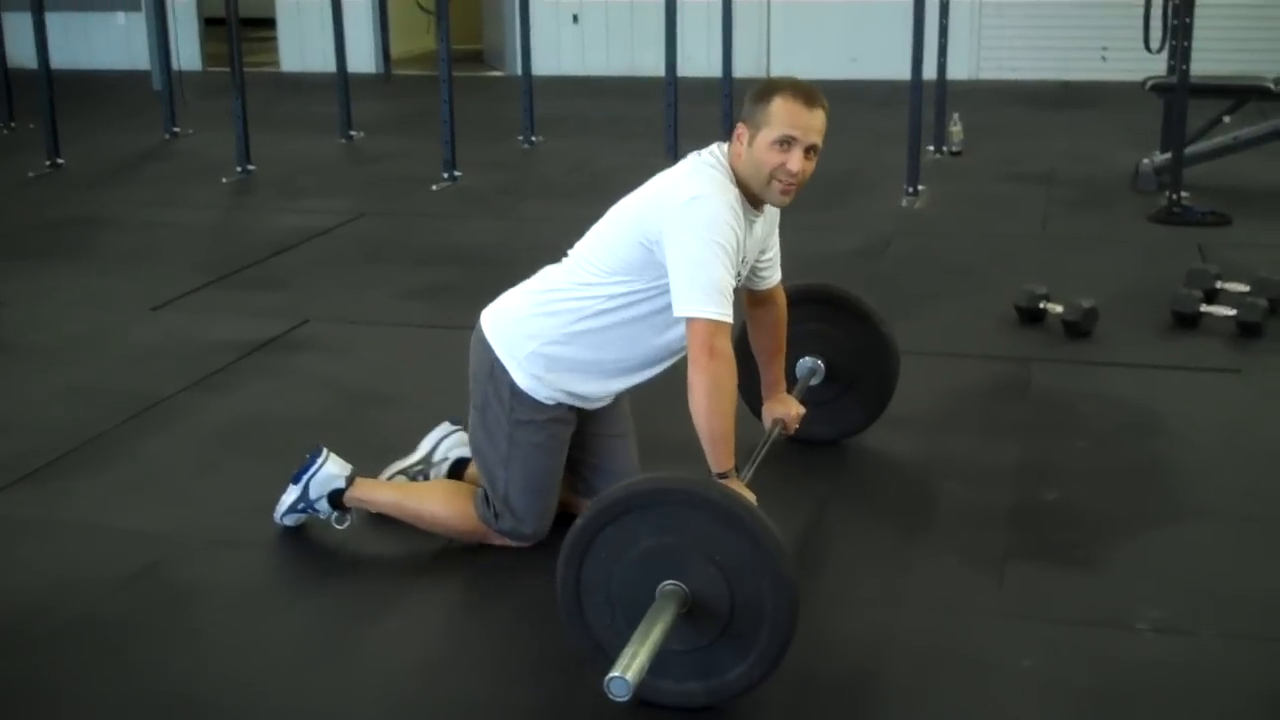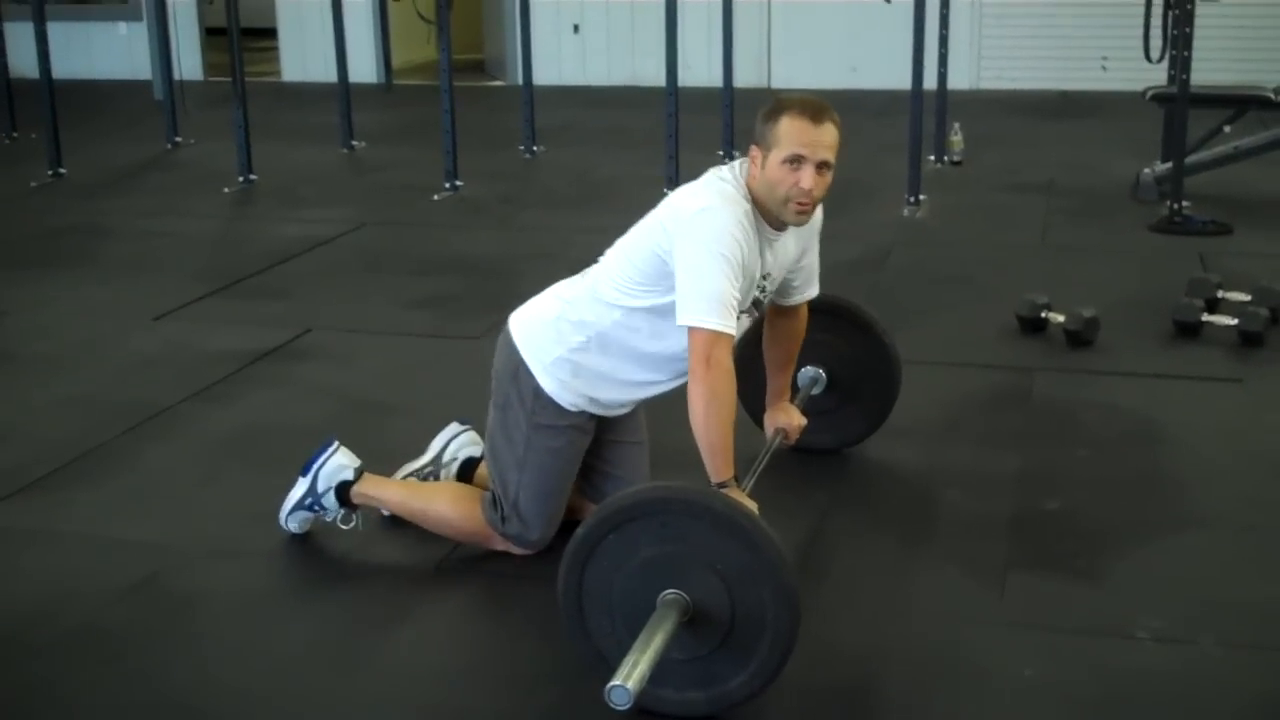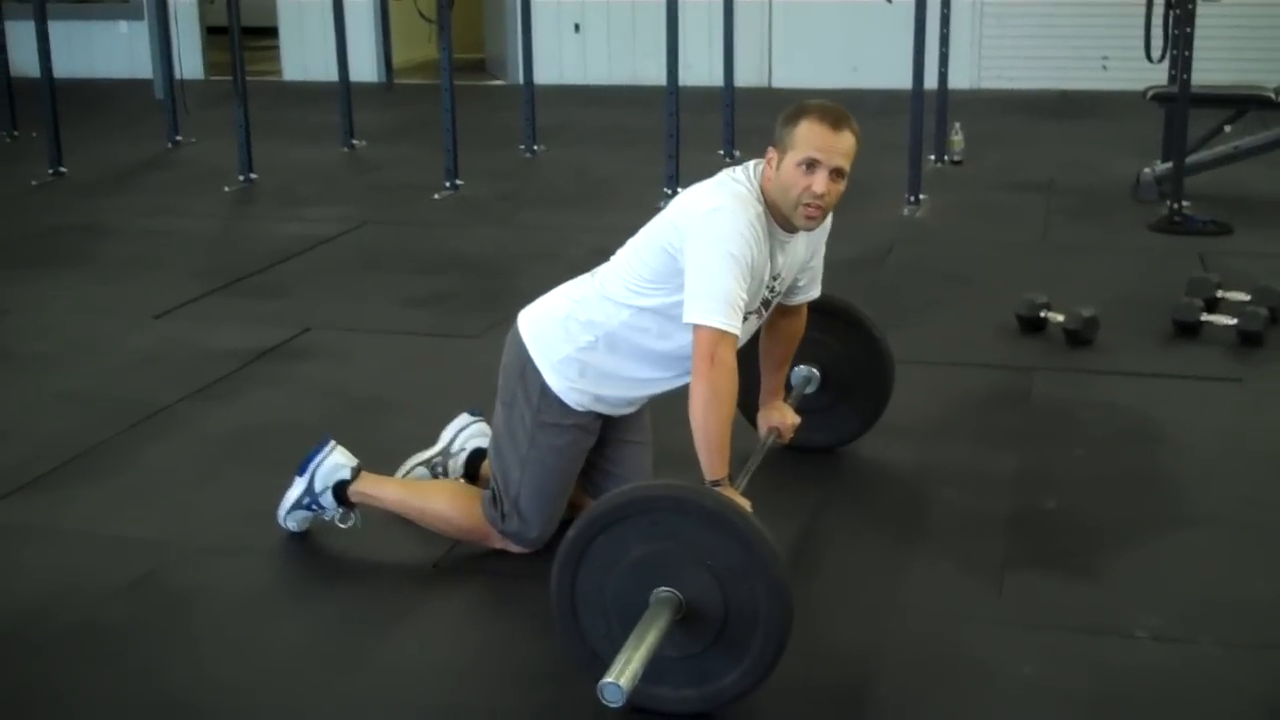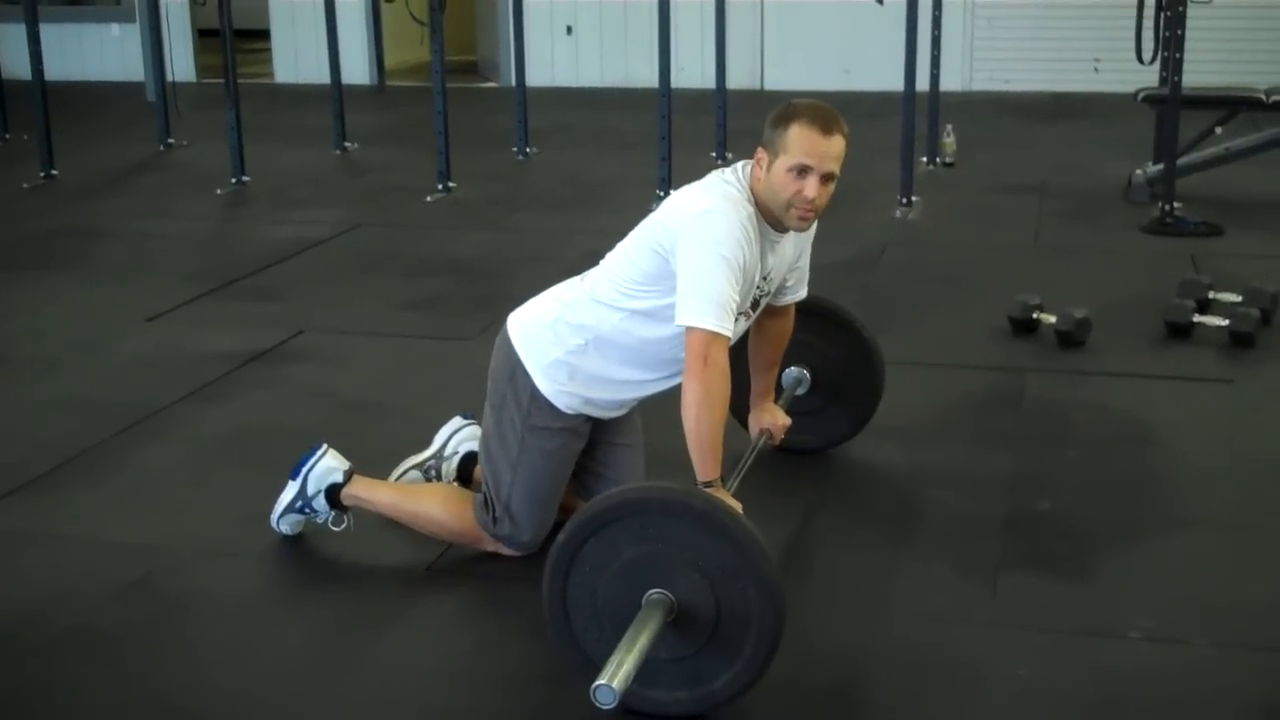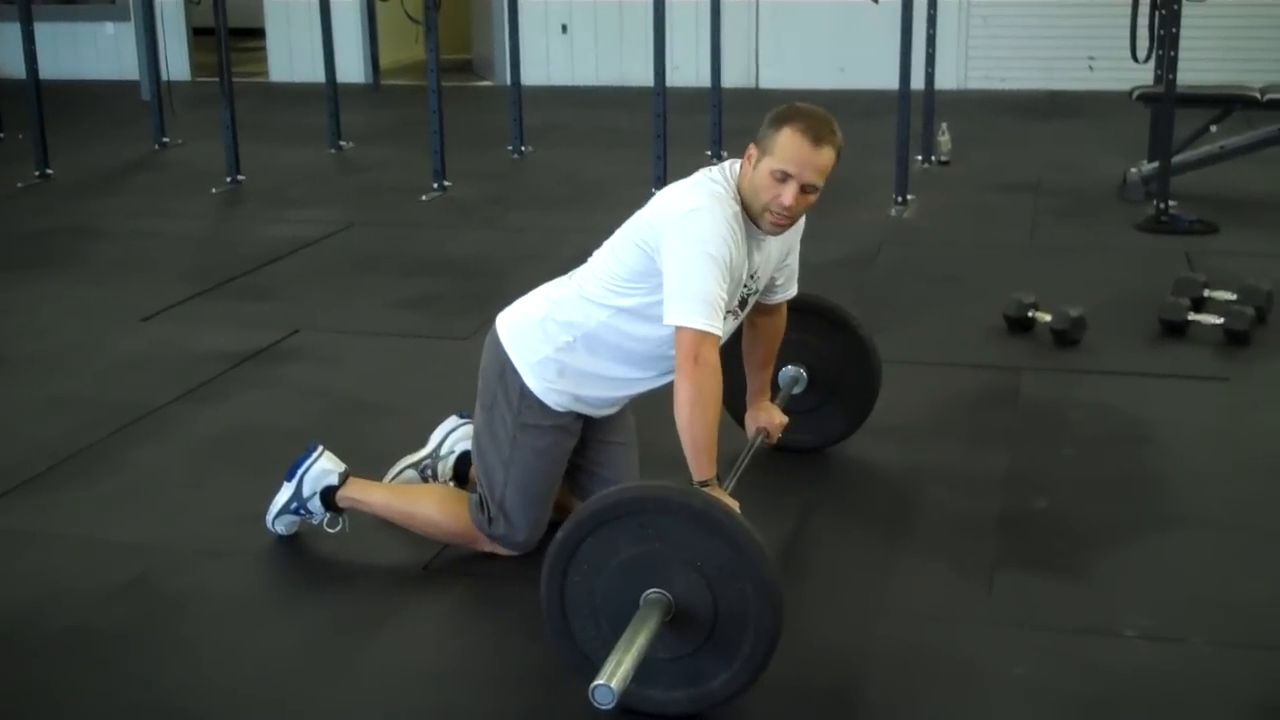
dt=0.3s
person 1, frame 1
left shoulder: (758, 191)
right shoulder: (705, 205)
left elbow: (765, 295)
right elbow: (709, 352)
left wrist: (776, 392)
right wrist: (724, 479)
left hip: (581, 367)
right hip: (530, 362)
right knee: (515, 527)
left ankle: (459, 462)
right ankle: (340, 486)
person 1, frame 2
left shoulder: (799, 213)
right shoulder: (716, 218)
left elbow: (789, 305)
right elbow: (709, 362)
left wrist: (779, 401)
right wrist: (724, 489)
left hip: (605, 377)
right hip: (553, 366)
right knee: (518, 534)
left ankle: (468, 463)
right ankle: (347, 482)
person 1, frame 3
left shoulder: (809, 214)
right shoulder: (726, 218)
left elbow: (787, 306)
right elbow: (712, 360)
left wrist: (772, 401)
right wrist: (718, 487)
left hip: (611, 377)
right hip: (561, 366)
right knee: (517, 532)
left ankle: (474, 455)
right ankle: (345, 481)
person 1, frame 4
left shoulder: (793, 213)
right shoulder: (719, 220)
left elbow: (776, 306)
right elbow: (705, 360)
left wrist: (762, 400)
right wrist: (709, 489)
left hip: (601, 380)
right hip: (551, 368)
right knee: (510, 535)
left ankle: (468, 456)
right ankle: (338, 485)
person 1, frame 5
left shoulder: (782, 212)
right shoulder: (702, 217)
left elbow: (768, 306)
right elbow: (696, 358)
left wrist: (759, 400)
right wrist: (706, 488)
left hip: (593, 378)
right hip: (540, 367)
right knee: (507, 536)
left ankle: (465, 455)
right ankle: (333, 487)
